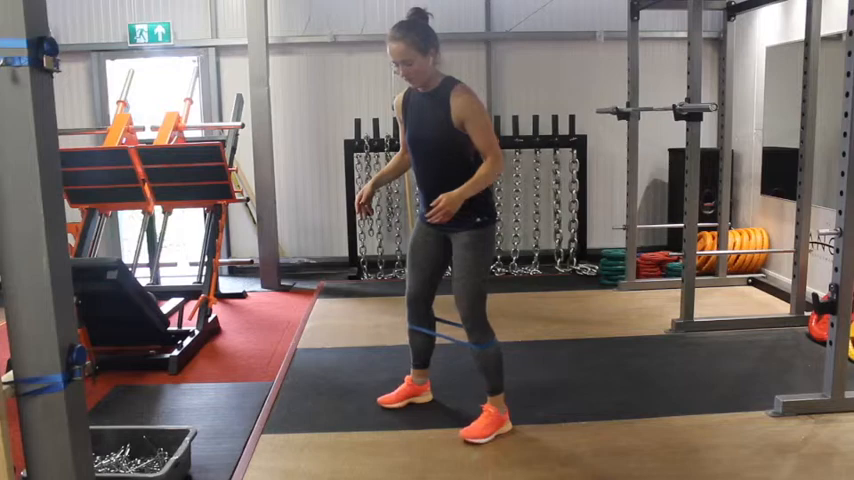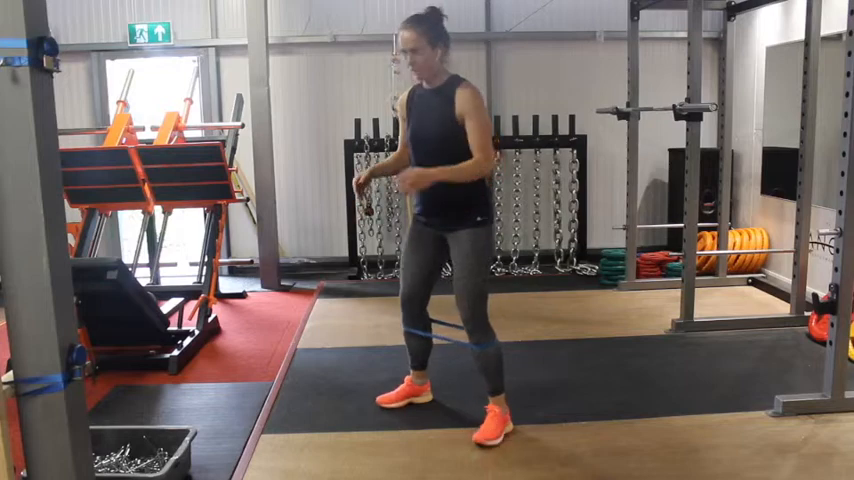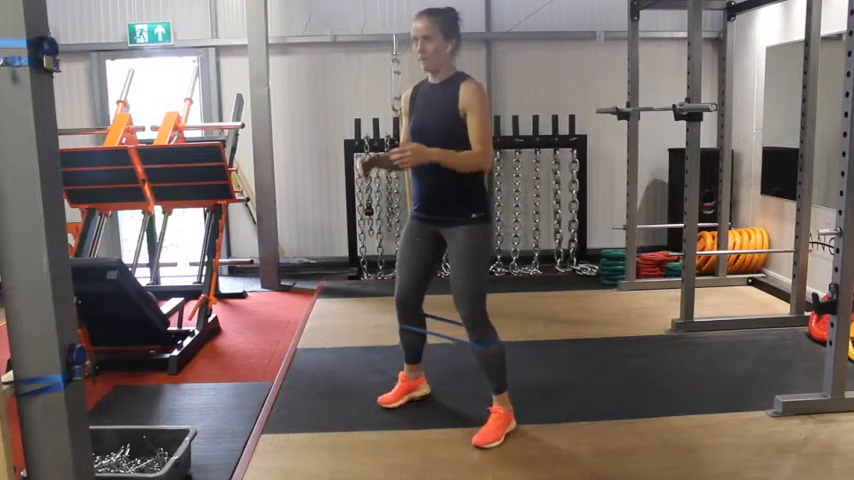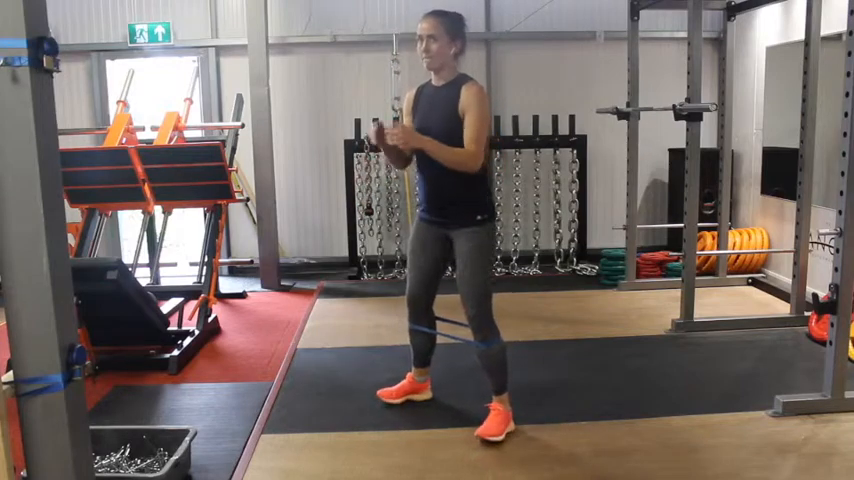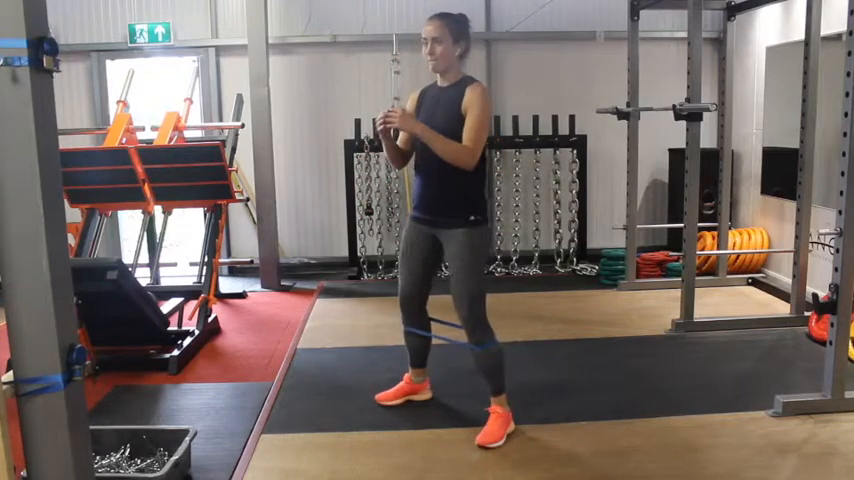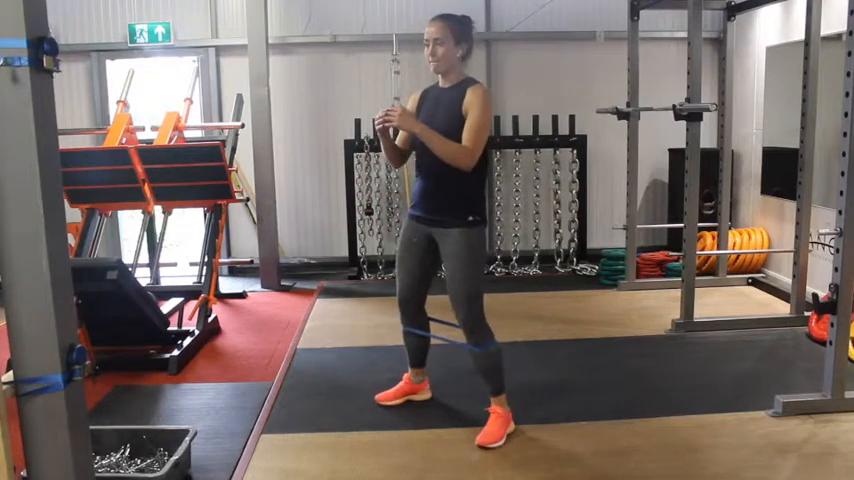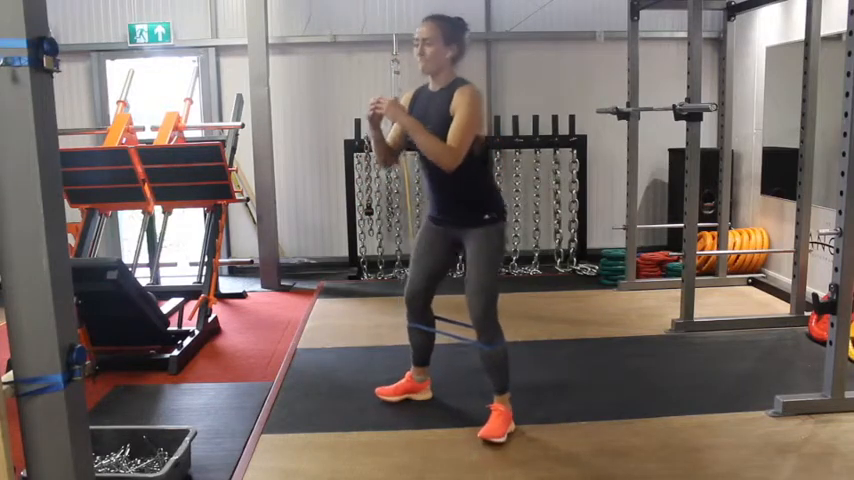
dt=0.3s
person 1, frame 1
left shoulder: (461, 99)
right shoulder: (403, 102)
left elbow: (494, 160)
left wrist: (460, 195)
right wrist: (374, 182)
left hip: (472, 221)
right hip: (431, 219)
left knee: (470, 312)
right knee: (416, 299)
left ankle: (497, 410)
right ankle: (418, 383)
person 1, frame 2
left shoulder: (465, 96)
right shoulder: (408, 100)
left elbow: (484, 163)
left wrist: (433, 176)
right wrist: (375, 171)
left hip: (469, 222)
right hip: (427, 220)
left knee: (472, 313)
right knee: (410, 299)
left ankle: (499, 409)
right ankle: (417, 383)
person 1, frame 3
left shoulder: (469, 91)
right shoulder: (412, 95)
left elbow: (483, 158)
left wrist: (431, 154)
right wrist: (380, 160)
left hip: (466, 218)
right hip: (423, 216)
left knee: (471, 311)
right knee: (405, 297)
left ankle: (502, 407)
right ankle: (413, 378)
person 1, frame 4
left shoulder: (471, 93)
right shoulder: (415, 96)
left elbow: (472, 161)
right elbow: (403, 162)
left wrist: (417, 139)
right wrist: (385, 143)
left hip: (472, 220)
right hip: (430, 218)
left knee: (477, 311)
right knee: (416, 298)
left ankle: (501, 408)
right ankle: (419, 380)
person 1, frame 5
left shoulder: (474, 93)
right shoulder: (419, 97)
left elbow: (468, 158)
right elbow: (401, 161)
left wrist: (418, 128)
right wrist: (387, 135)
left hip: (463, 222)
right hip: (422, 218)
left knee: (471, 314)
right knee: (409, 299)
left ankle: (500, 409)
right ankle: (417, 380)
person 1, frame 6
left shoulder: (476, 95)
right shoulder: (421, 97)
left elbow: (466, 158)
right elbow: (398, 160)
left wrist: (415, 126)
right wrist: (385, 134)
left hip: (461, 223)
right hip: (419, 219)
left knee: (469, 315)
right knee: (408, 300)
left ankle: (501, 410)
right ankle: (416, 381)
person 1, frame 7
left shoulder: (466, 95)
right shoulder: (414, 97)
left elbow: (450, 158)
right elbow: (387, 159)
left wrist: (404, 120)
right wrist: (376, 126)
left hip: (481, 220)
right hip: (440, 219)
left knee: (481, 313)
right knee: (415, 296)
left ankle: (502, 407)
right ankle: (419, 379)
